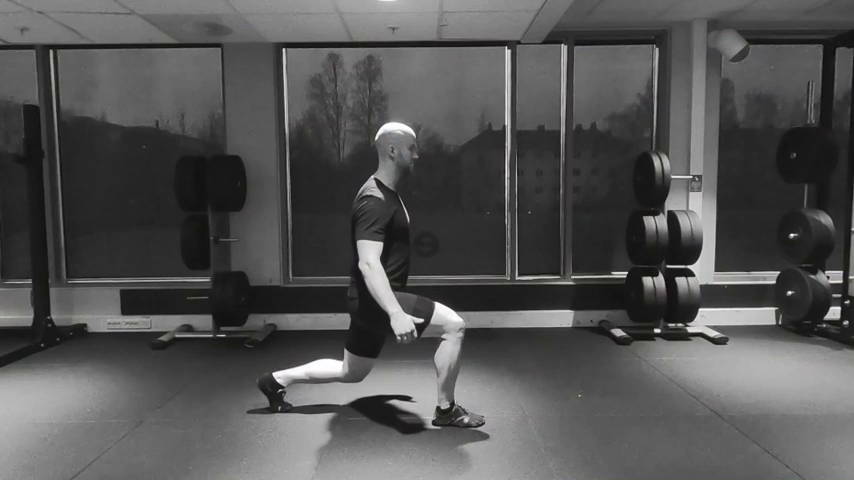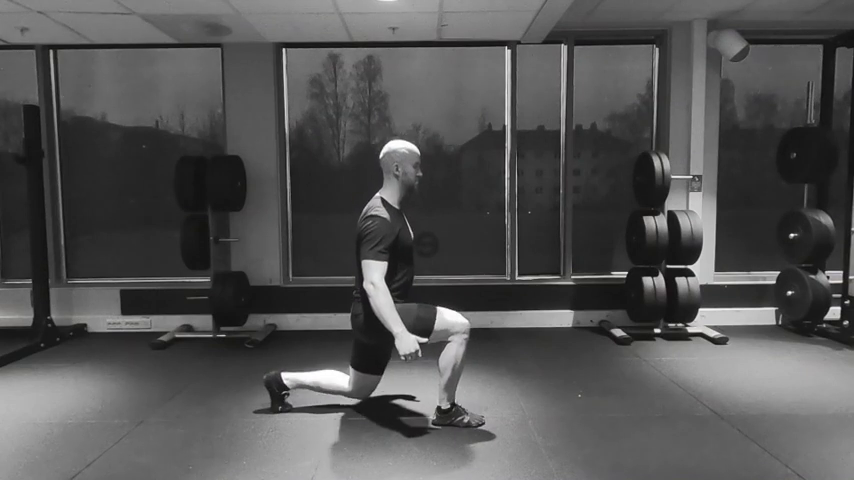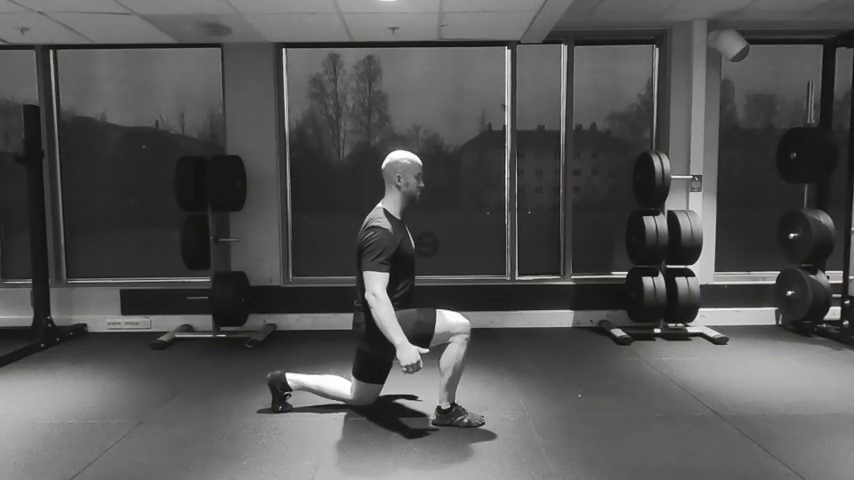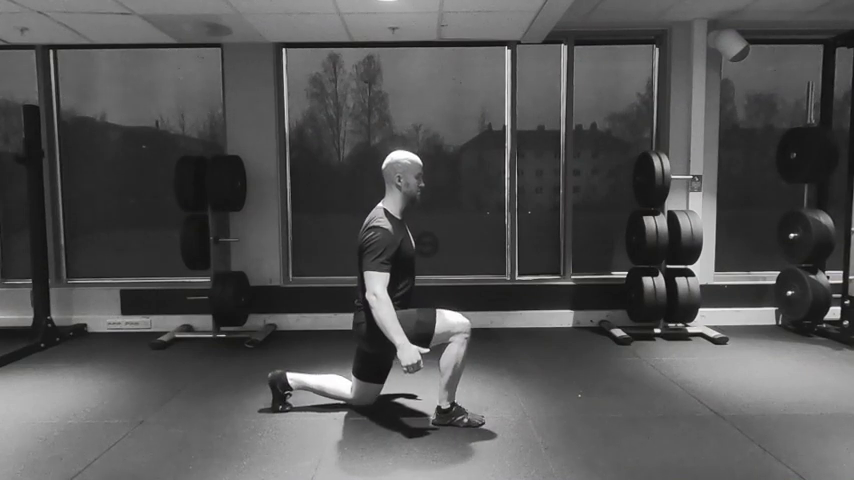
dt=0.3s
person 1, frame 1
left shoulder: (385, 192)
right shoulder: (375, 201)
right elbow: (367, 263)
left wrist: (393, 308)
right wrist: (396, 313)
left hip: (371, 300)
right hip: (375, 300)
left knee: (350, 372)
right knee: (454, 326)
left ankle: (276, 380)
right ankle: (446, 409)
person 1, frame 2
left shoulder: (389, 210)
right shoulder: (380, 220)
right elbow: (373, 284)
left wrist: (397, 326)
right wrist: (401, 334)
left hip: (374, 316)
right hip: (380, 315)
left knee: (356, 388)
right knee: (459, 327)
left ankle: (282, 381)
right ankle: (446, 410)
person 1, frame 3
left shoulder: (390, 220)
right shoulder: (382, 231)
right elbow: (374, 295)
left wrist: (397, 338)
right wrist: (402, 345)
left hip: (378, 324)
right hip: (380, 324)
left knee: (359, 396)
right knee: (460, 328)
left ankle: (285, 381)
right ankle: (446, 409)
person 1, frame 4
left shoulder: (390, 220)
right shoulder: (382, 231)
right elbow: (375, 295)
left wrist: (398, 337)
right wrist: (403, 345)
left hip: (378, 324)
right hip: (381, 324)
left knee: (359, 395)
right knee: (460, 327)
left ankle: (285, 380)
right ankle: (446, 409)
